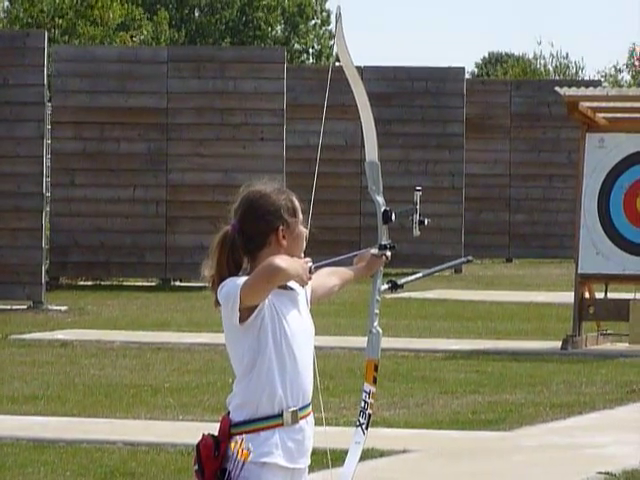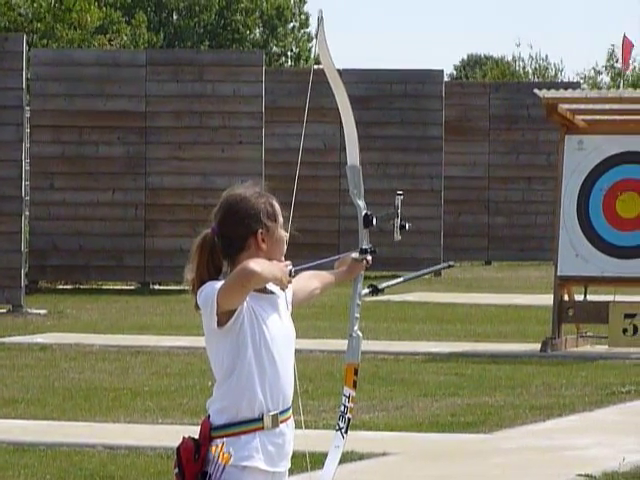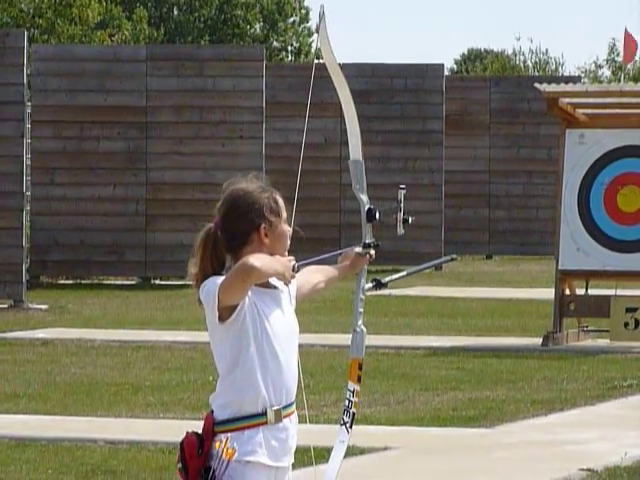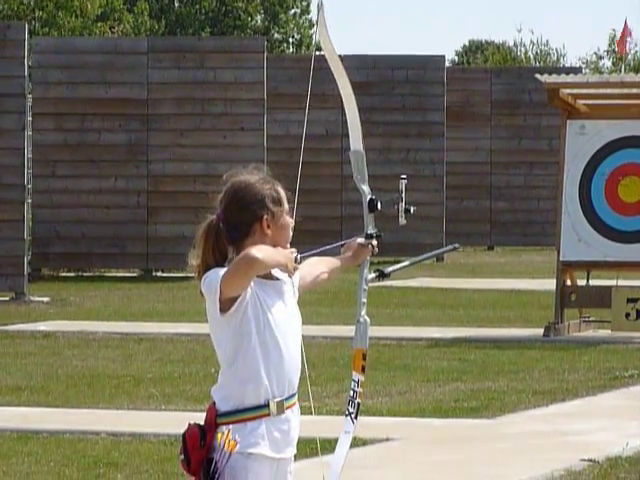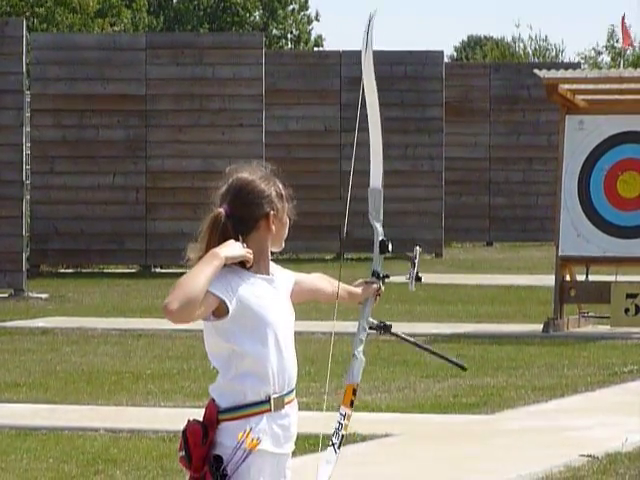
dt=0.5s
person 1, frame 1
left shoulder: (295, 287)
right shoulder: (237, 292)
left elbow: (328, 279)
right elbow: (273, 269)
left wrist: (361, 268)
right wrist: (293, 267)
left hip: (294, 442)
right hip: (260, 450)
person 1, frame 2
left shoulder: (276, 292)
right shoulder: (215, 297)
left elbow: (309, 283)
right elbow: (249, 272)
left wrist: (341, 273)
right wrist: (272, 271)
left hip: (274, 445)
right hip: (240, 455)
person 1, frame 3
left shoulder: (280, 287)
right shoulder: (220, 293)
left elbow: (313, 277)
right elbow: (249, 268)
left wrist: (344, 268)
right wrist: (275, 265)
left hip: (279, 439)
right hip: (243, 447)
person 1, frame 4
left shoulder: (283, 278)
right shoulder: (221, 284)
left elbow: (316, 268)
right elbow: (251, 259)
left wrist: (346, 258)
right wrist: (280, 257)
left hip: (280, 430)
right hip: (244, 439)
person 1, frame 5
left shoulder: (276, 277)
right shoulder: (225, 286)
left elbow: (315, 284)
right elbow: (176, 308)
left wrist: (353, 293)
right wrist: (216, 256)
left hip: (277, 428)
right hip: (243, 433)
